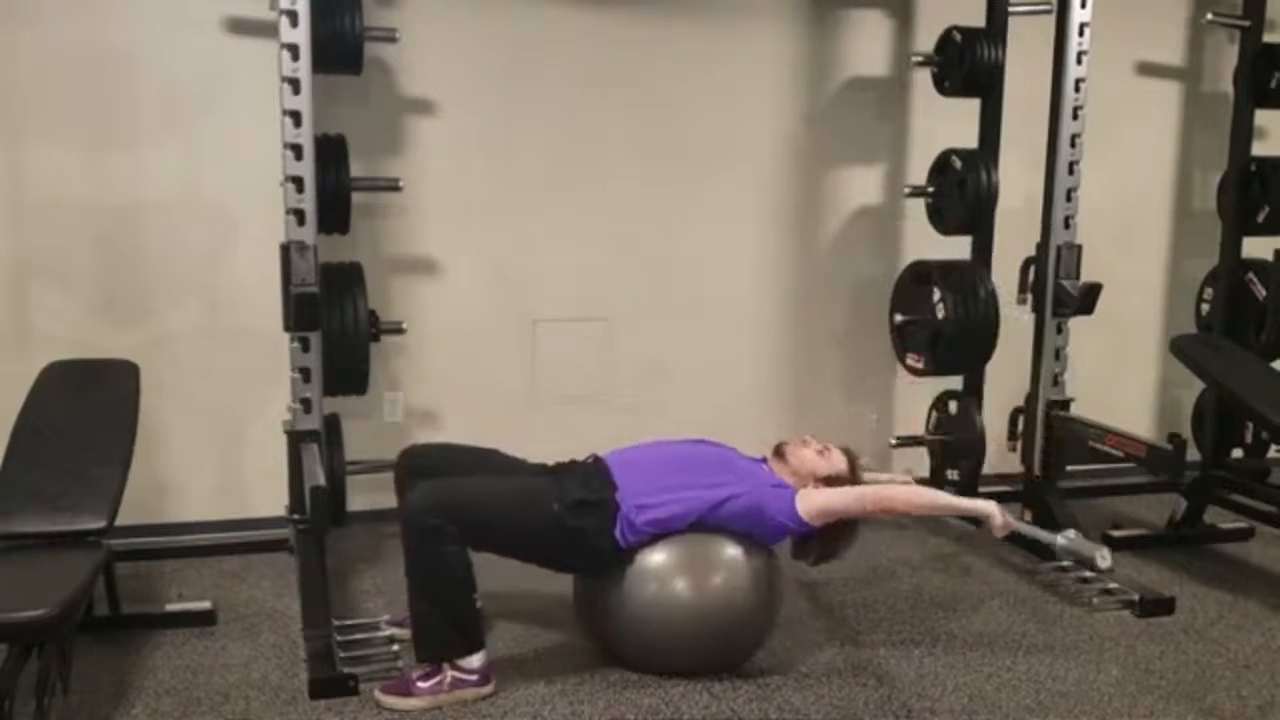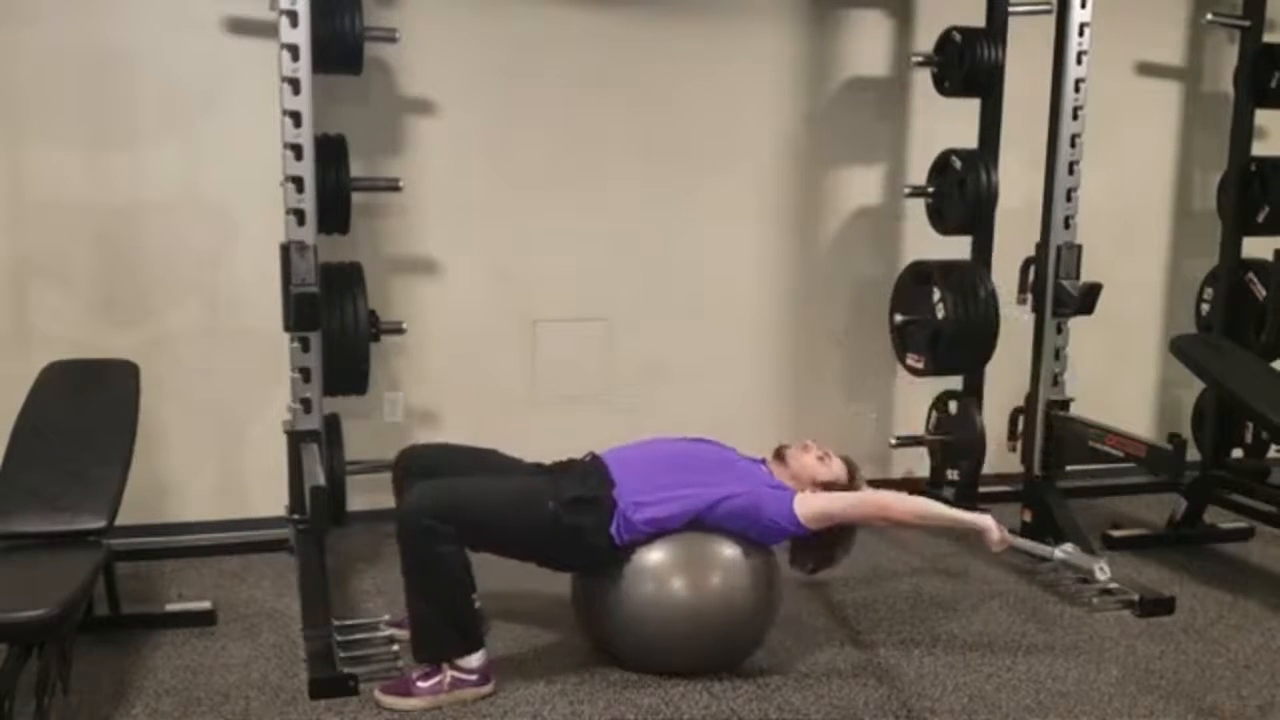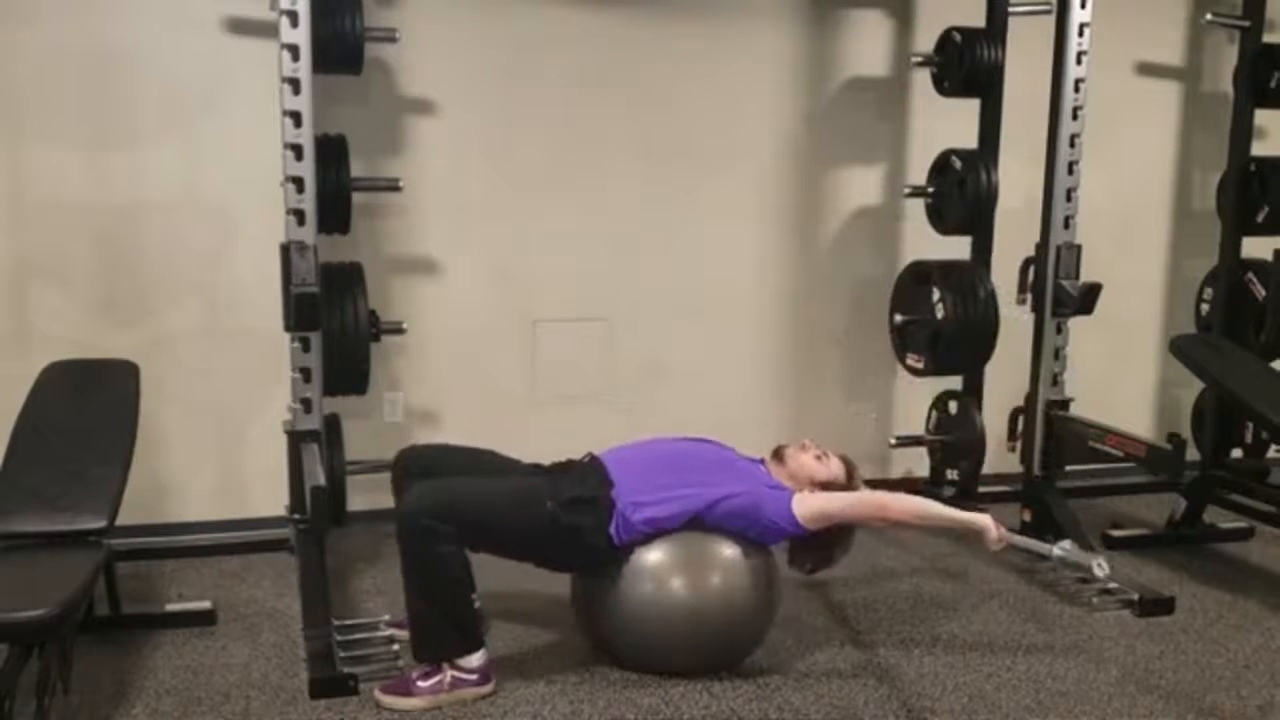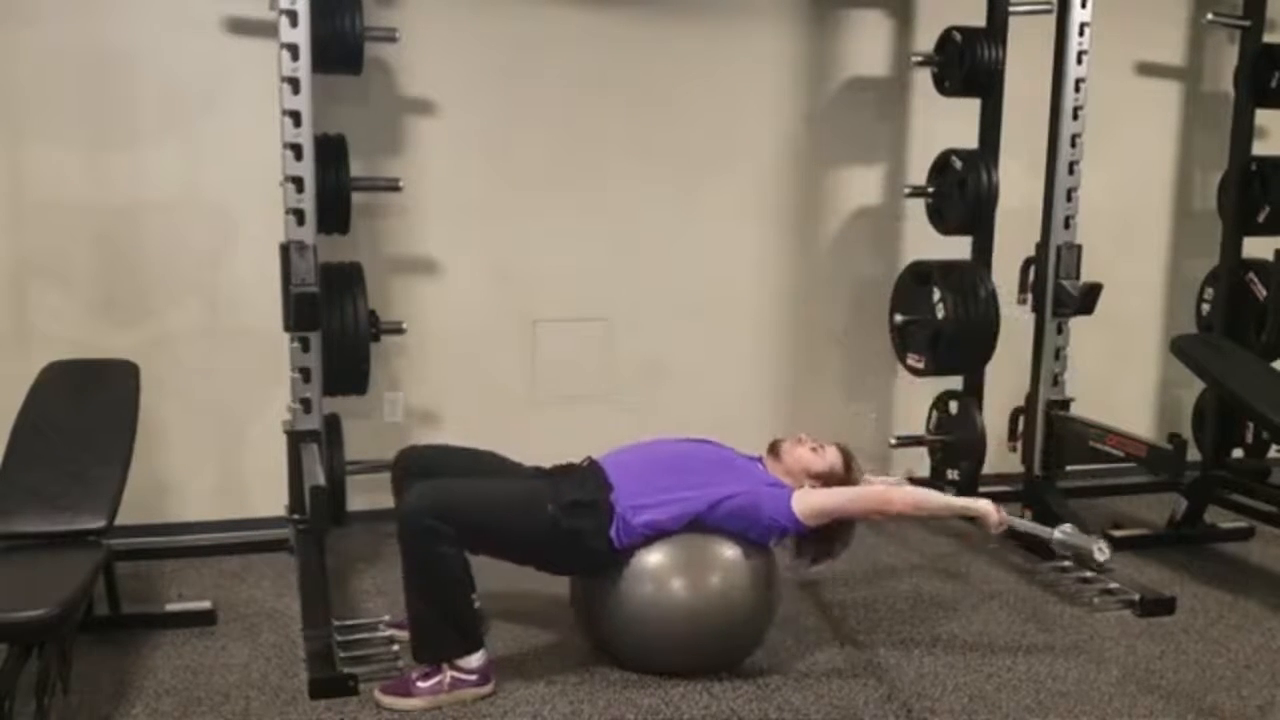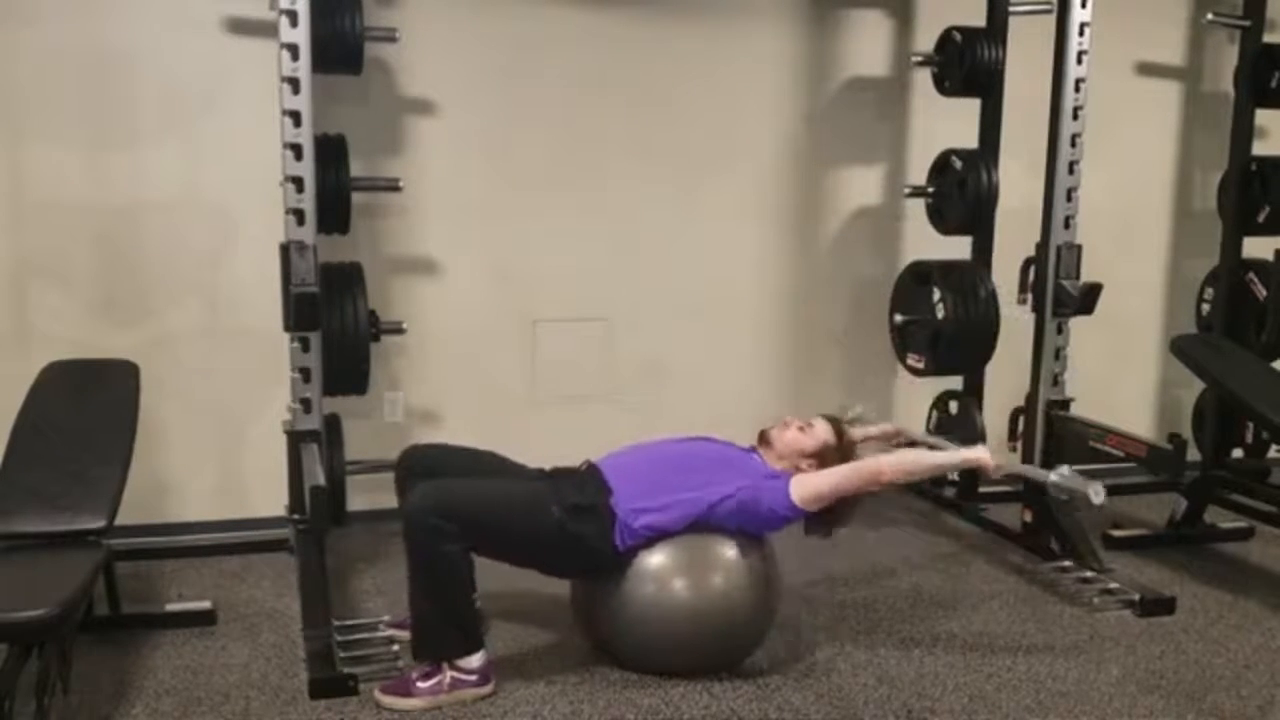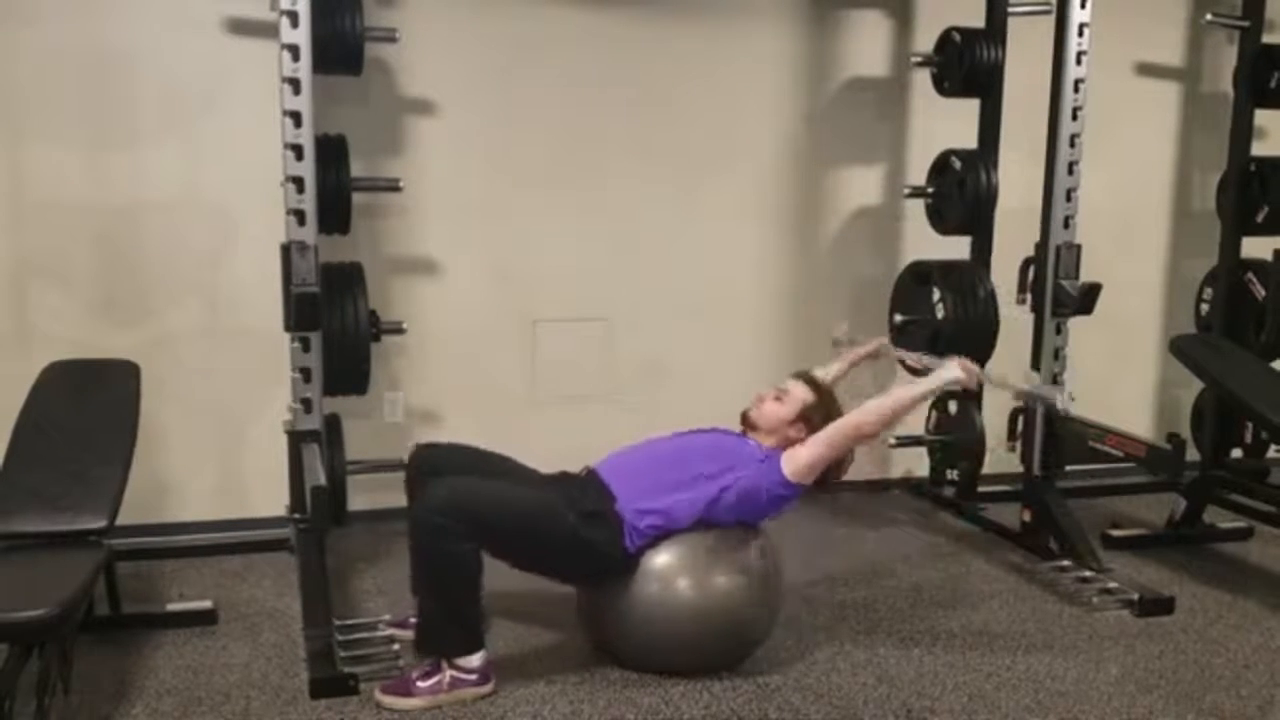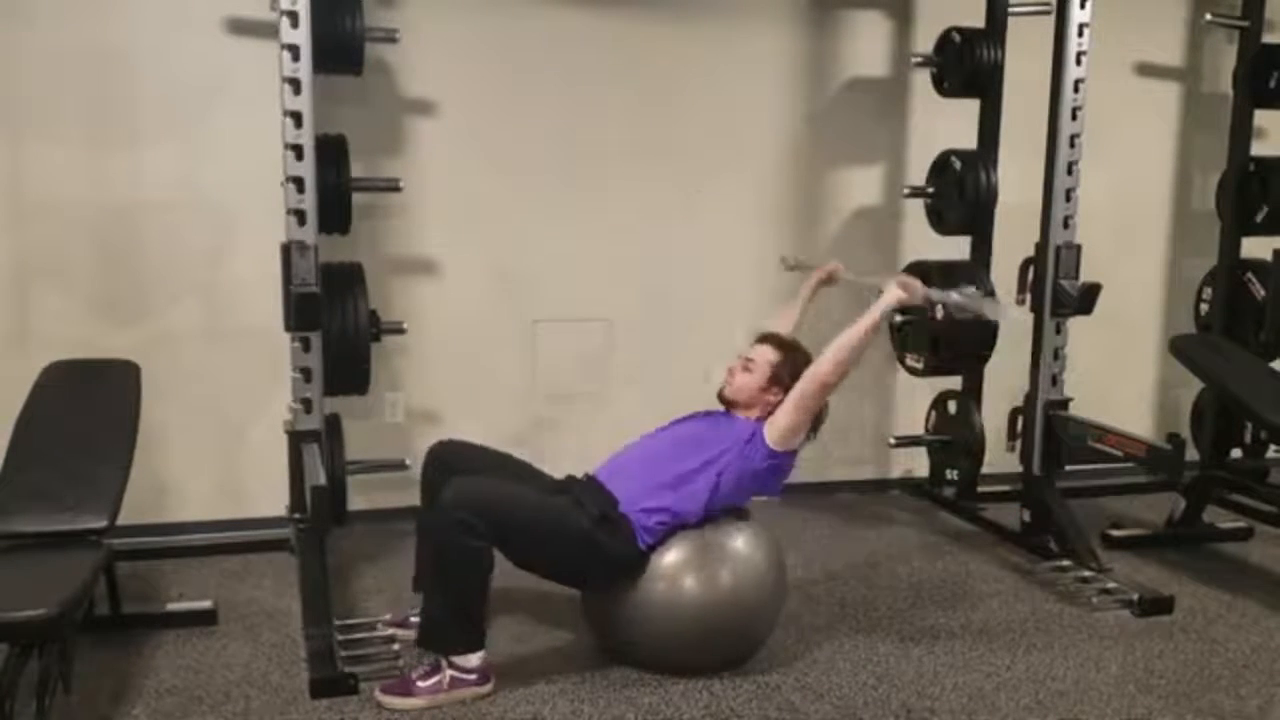
dt=0.2s
person 1, frame 1
left shoulder: (782, 505)
right shoulder: (761, 472)
left elbow: (877, 499)
left wrist: (979, 505)
left hip: (589, 521)
right hip: (582, 480)
left knee: (429, 508)
right knee: (419, 464)
left ankle: (460, 664)
right ankle: (446, 610)
person 1, frame 2
left shoulder: (778, 509)
right shoulder: (759, 474)
left elbow: (873, 507)
left wrist: (974, 521)
left hip: (587, 518)
right hip: (579, 479)
left knee: (425, 509)
right knee: (417, 465)
left ankle: (459, 662)
right ankle: (448, 609)
person 1, frame 3
left shoulder: (777, 509)
right shoulder: (756, 475)
left elbow: (874, 507)
left wrist: (972, 520)
left hip: (583, 517)
right hip: (577, 479)
left knee: (424, 509)
right knee: (416, 466)
left ankle: (460, 662)
right ankle: (447, 609)
person 1, frame 4
left shoulder: (776, 503)
right shoulder: (754, 472)
left elbow: (875, 499)
left wrist: (971, 504)
left hip: (583, 522)
right hip: (575, 483)
left knee: (424, 509)
right knee: (415, 466)
left ankle: (459, 663)
right ankle: (449, 611)
person 1, frame 5
left shoulder: (775, 494)
right shoulder: (750, 463)
left elbow: (872, 473)
left wrist: (964, 457)
right wrist: (867, 434)
left hip: (585, 525)
right hip: (574, 487)
left knee: (430, 508)
right knee: (419, 465)
left ankle: (460, 663)
right ankle: (448, 613)
person 1, frame 6
left shoulder: (771, 476)
right shoulder: (743, 445)
left elbow: (854, 426)
right elbow: (804, 389)
left wrist: (938, 380)
right wrist: (856, 356)
left hip: (594, 532)
right hip: (579, 492)
left knee: (443, 505)
right knee: (431, 463)
left ankle: (461, 663)
right ankle: (445, 605)
person 1, frame 7
left shoulder: (764, 451)
right shoulder: (727, 421)
left elbow: (817, 380)
right elbow: (773, 349)
left wrist: (882, 306)
right wrist: (808, 286)
left hip: (603, 538)
right hip: (581, 498)
left knee: (460, 502)
right knee: (446, 459)
left ankle: (462, 663)
right ankle: (443, 610)
